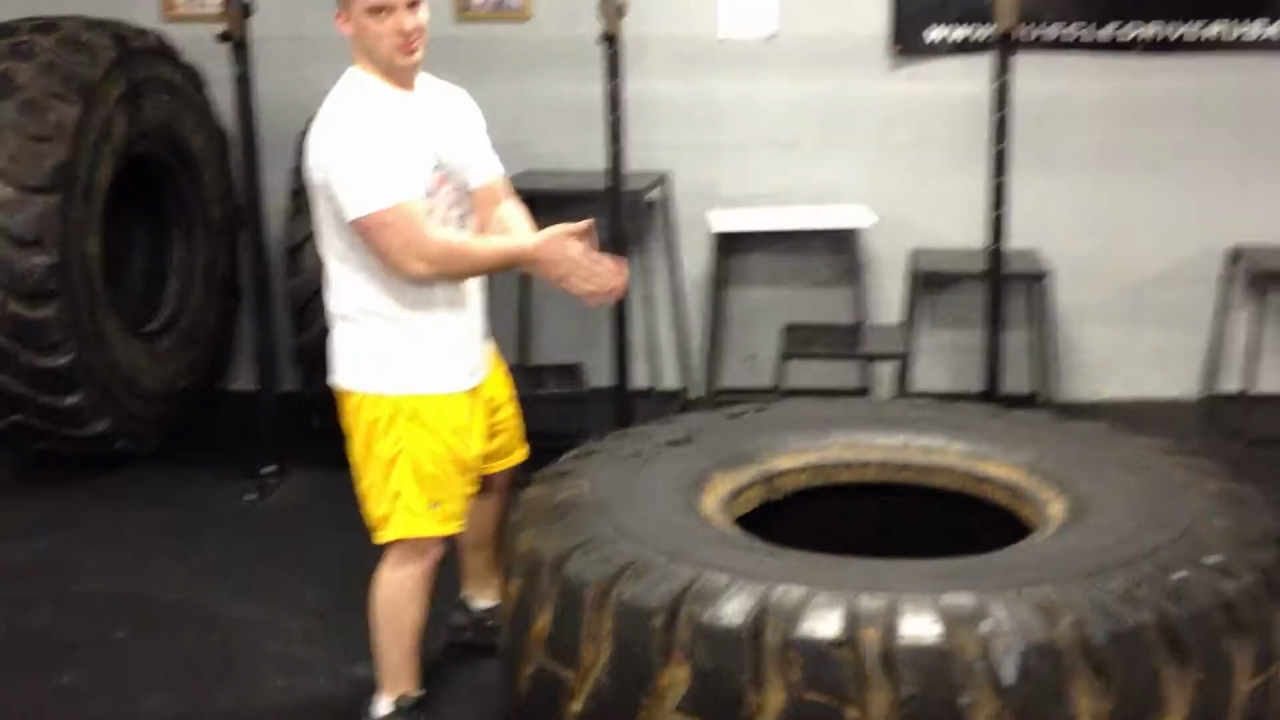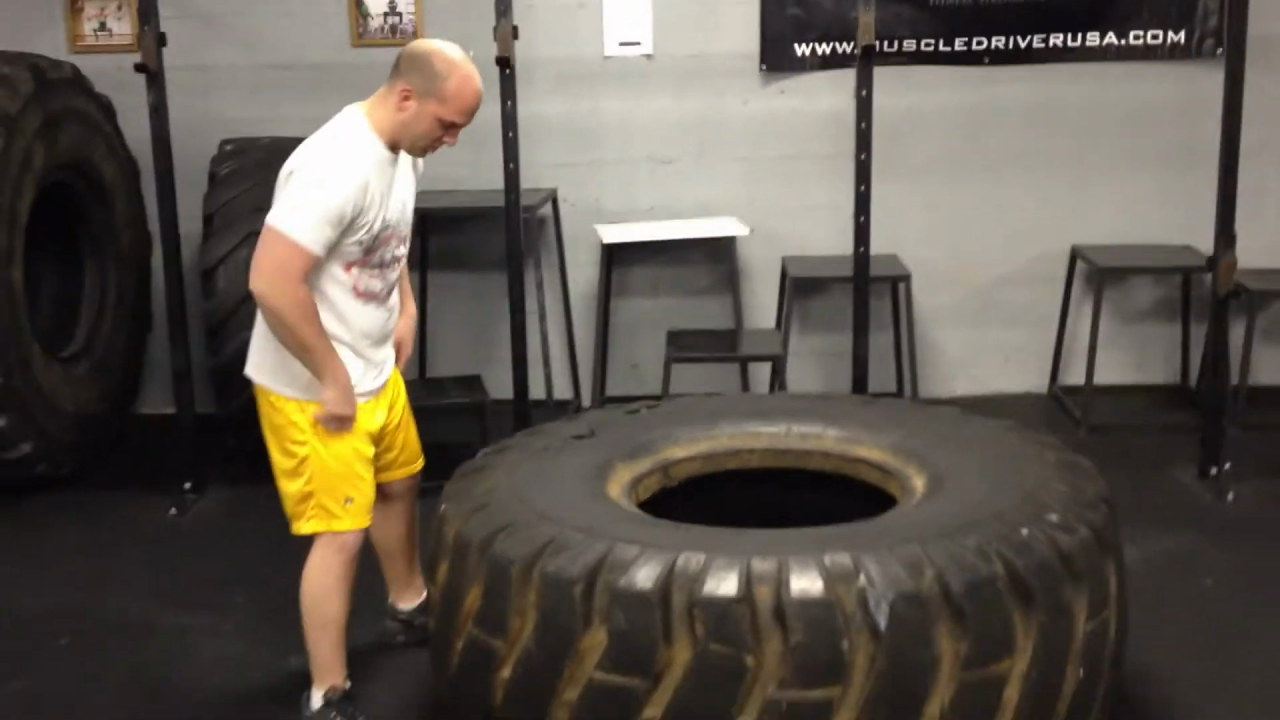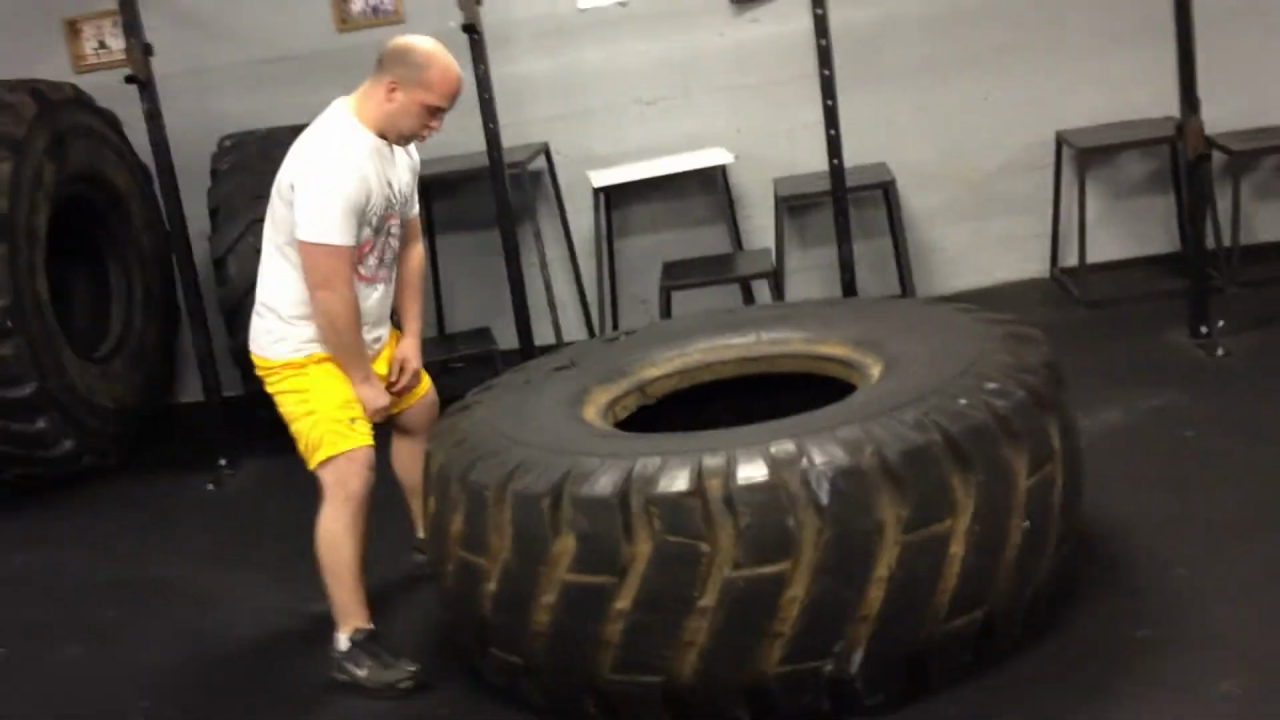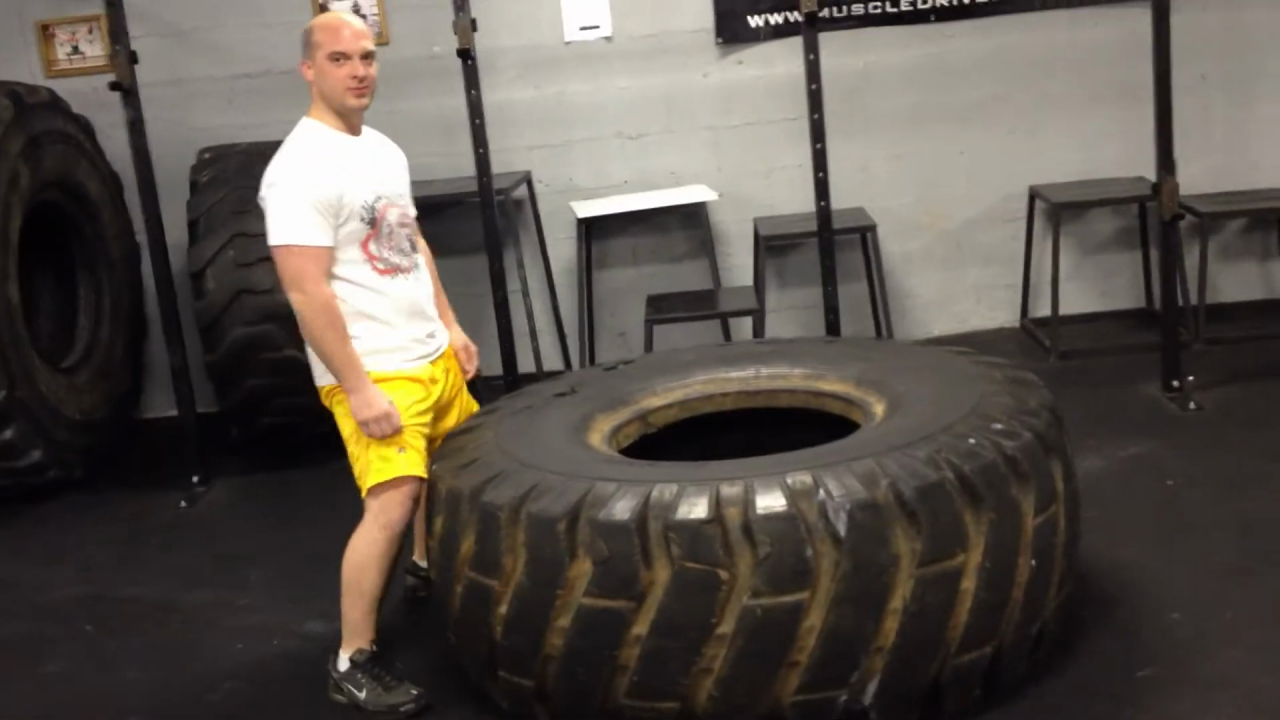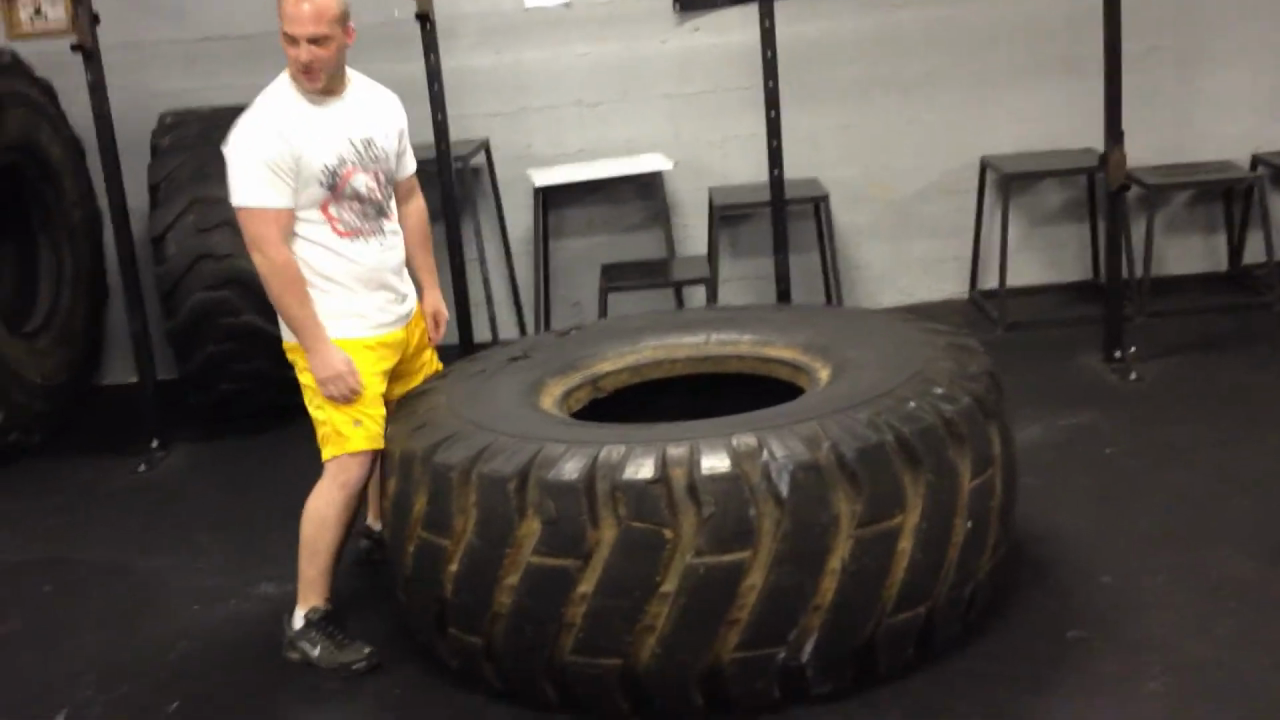
dt=1s
person 1, frame 1
left shoulder: (451, 102)
right shoulder: (350, 125)
left elbow: (493, 206)
right elbow: (417, 253)
left wrist: (536, 242)
right wrist: (540, 254)
left hip: (466, 351)
right hip: (398, 374)
left knee: (489, 478)
right knee: (417, 543)
left ankle: (484, 604)
person 1, frame 2
left shoulder: (398, 153)
right shoulder: (335, 165)
right elbow: (271, 283)
left wrist: (404, 304)
right wrist: (330, 379)
left hip: (374, 368)
right hip: (311, 388)
left knee: (400, 483)
right knee: (340, 535)
left ankle: (408, 605)
person 1, frame 3
left shoulder: (398, 146)
right shoulder: (333, 161)
left elbow: (409, 243)
right elbow: (329, 291)
left wrist: (410, 337)
right wrist: (361, 380)
left hip: (368, 331)
right hip: (302, 345)
left knee: (421, 413)
right knee: (350, 480)
left ankle: (433, 538)
right ankle: (353, 643)
person 1, frame 4
left shoulder: (384, 149)
right shoulder: (302, 169)
right elbow: (308, 293)
left wrist: (451, 328)
right wrist: (358, 388)
left hip: (430, 353)
right hip: (374, 370)
right knee: (391, 505)
left ankle: (428, 566)
right ankle: (352, 663)
person 1, frame 5
left shoulder: (381, 104)
right shoulder: (264, 130)
right elbow: (270, 250)
left wrist: (430, 289)
right wrist: (317, 347)
left hip: (401, 313)
right hip: (337, 333)
right knee: (349, 467)
left ankle: (381, 528)
right ankle: (307, 622)
